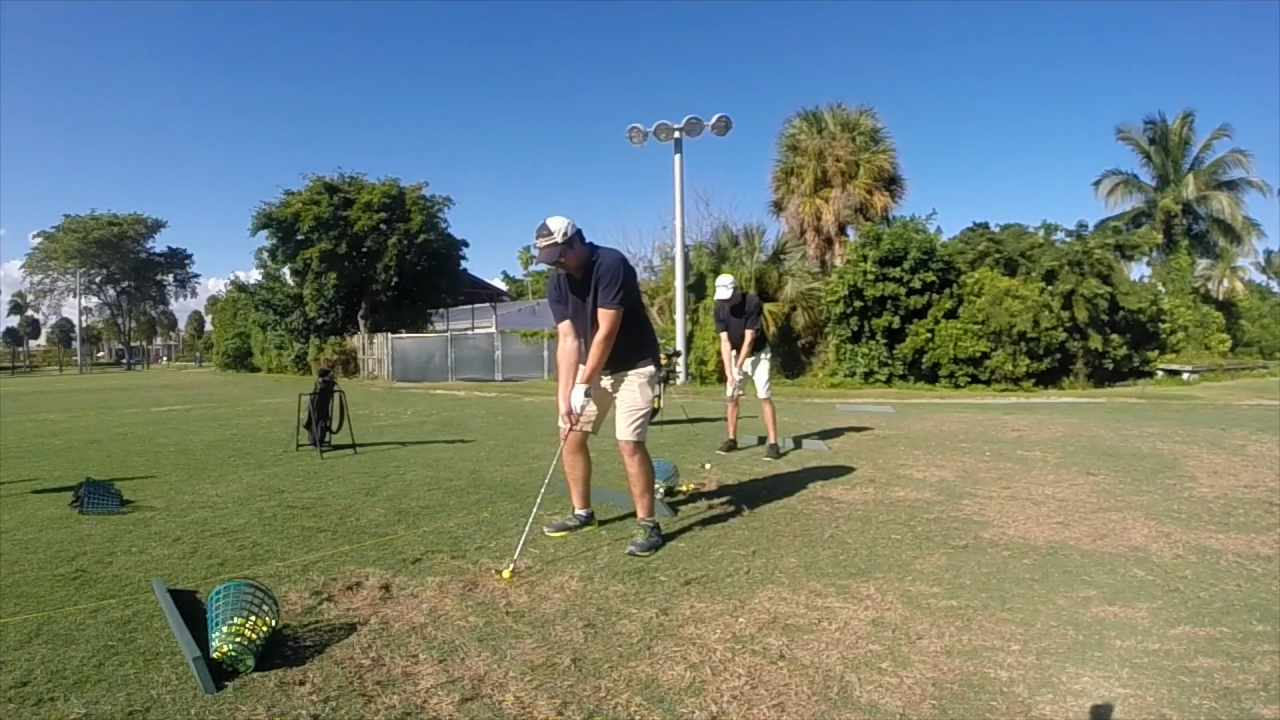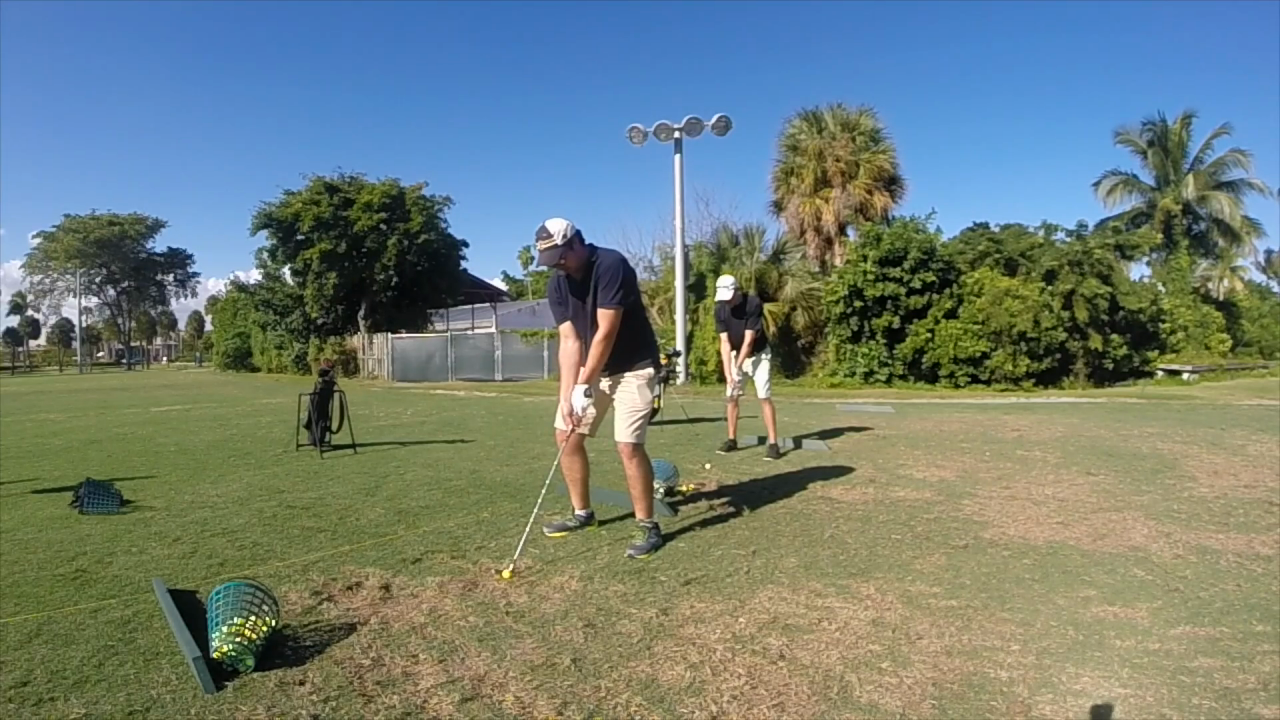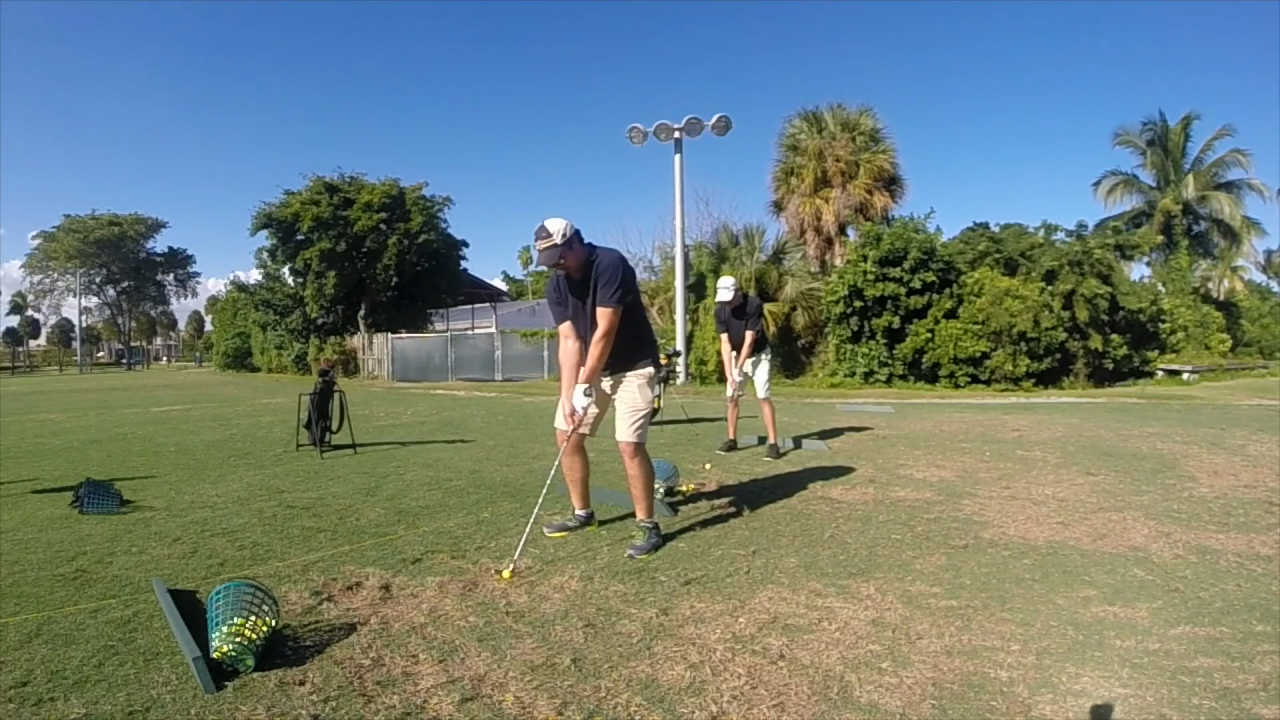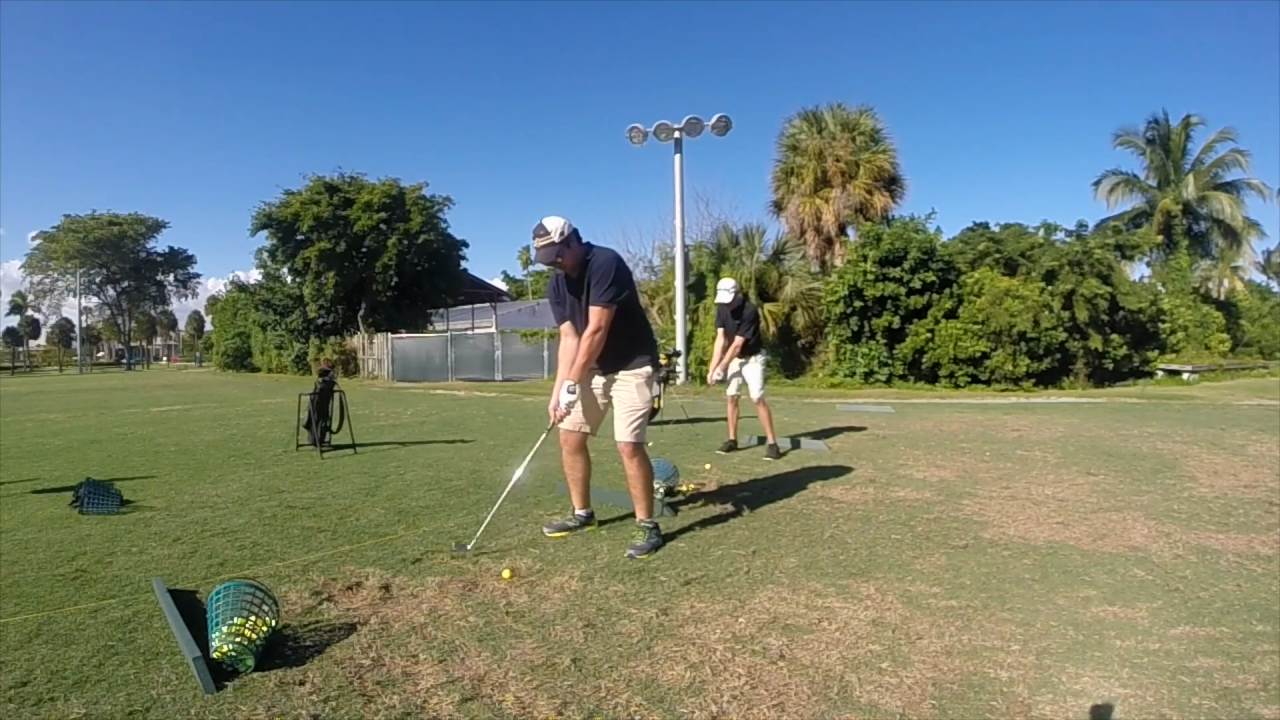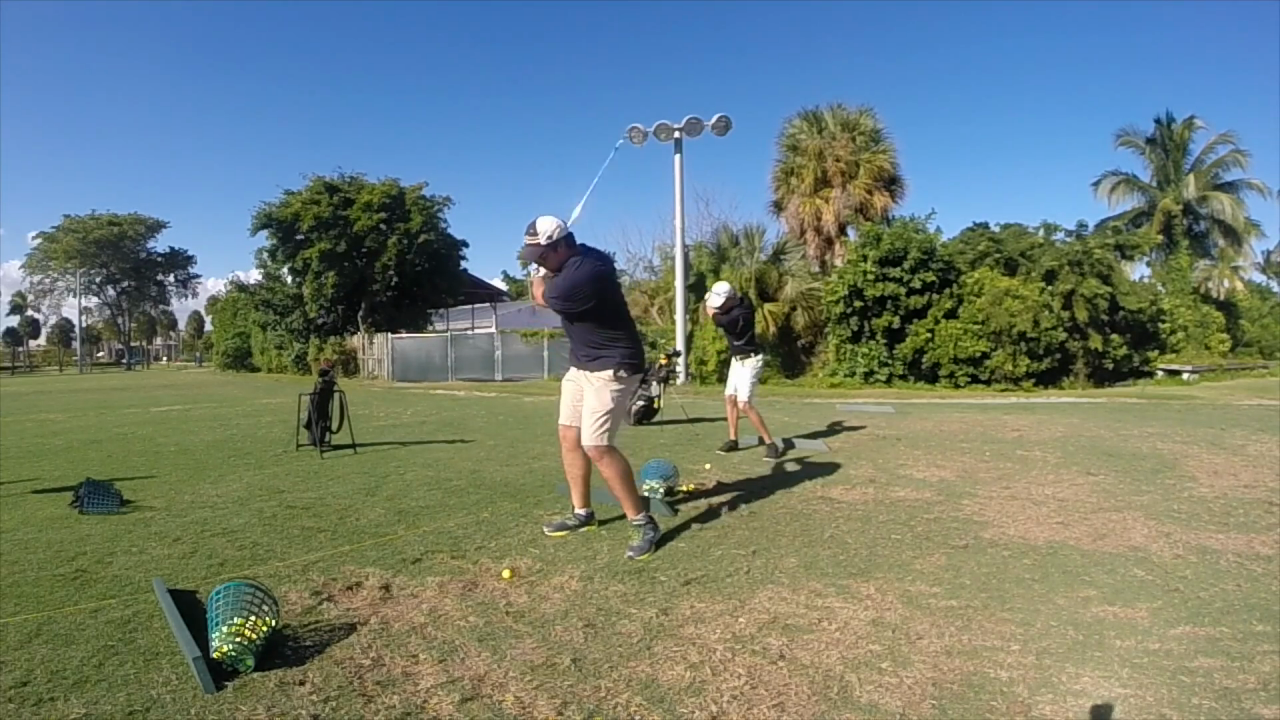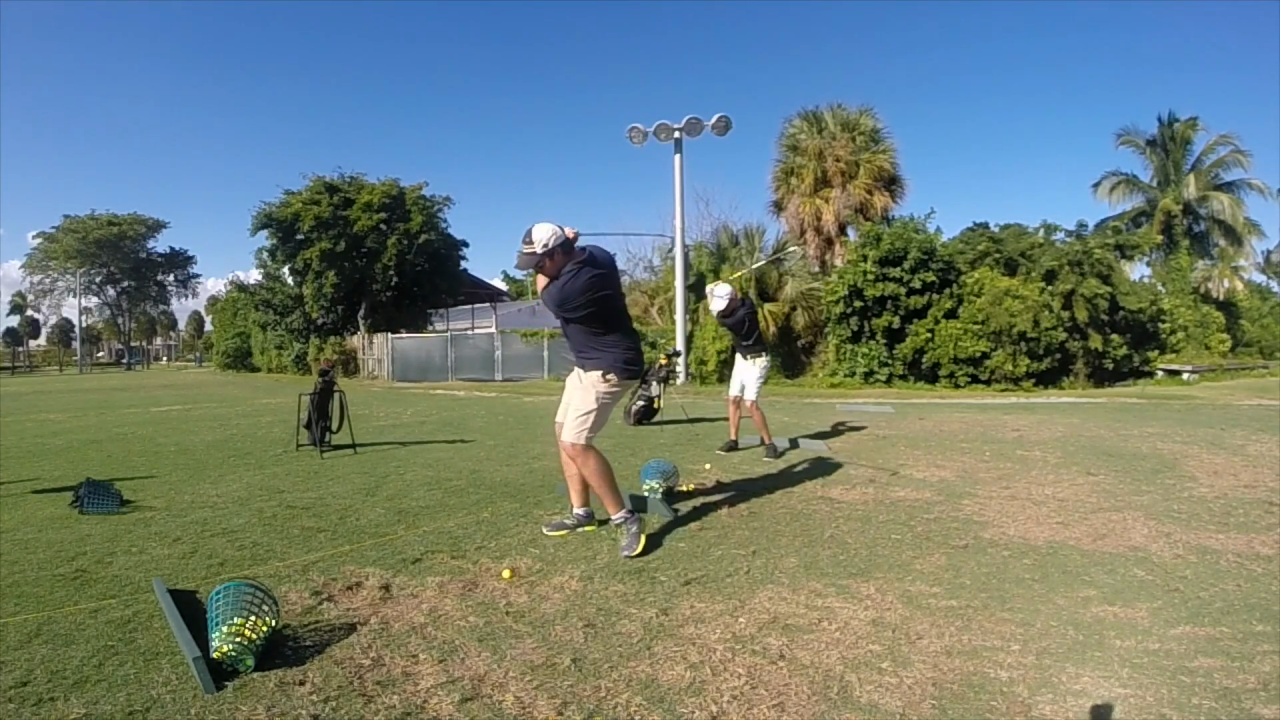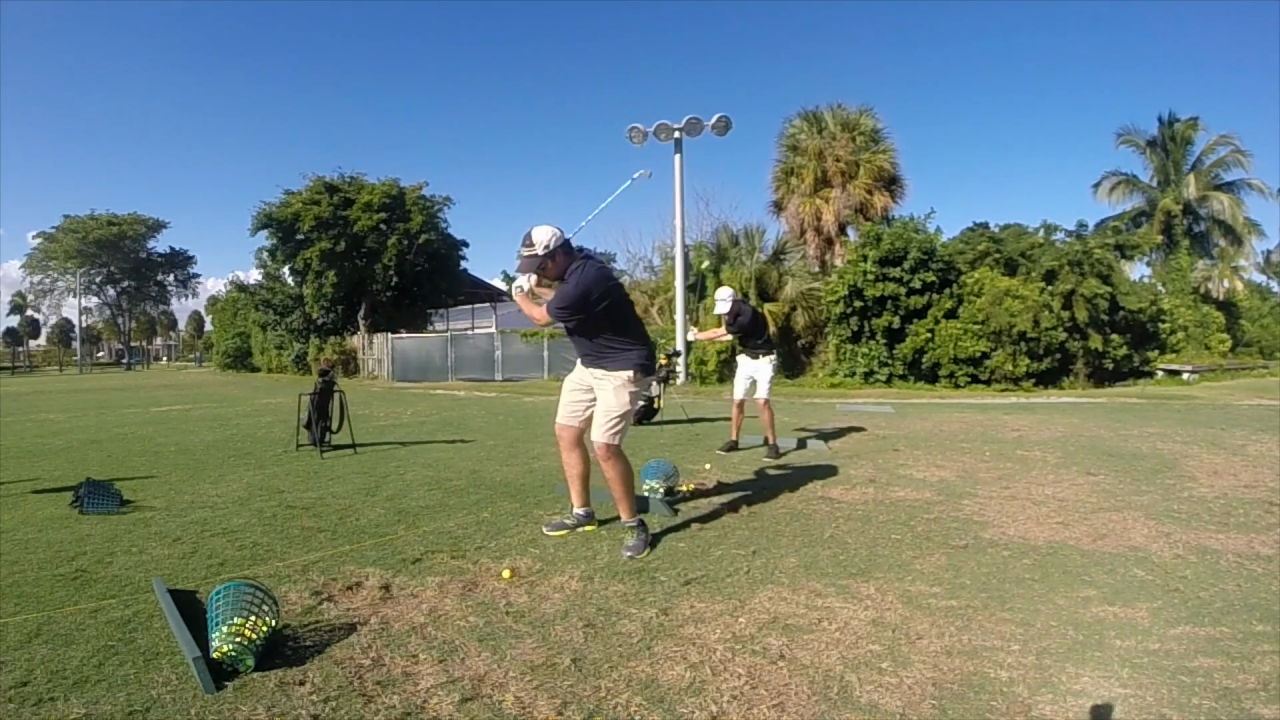
dt=0.4s
person 1, frame 1
left shoulder: (612, 265)
right shoulder: (557, 282)
left elbow: (606, 333)
right elbow: (568, 340)
left wrist: (583, 387)
right wrist: (563, 395)
left hip: (634, 365)
right hip: (592, 365)
left knee: (630, 443)
right knee: (571, 436)
left ankle: (648, 526)
right ankle: (582, 513)
person 1, frame 2
left shoulder: (611, 265)
right shoulder: (558, 284)
left elbow: (606, 333)
right elbow: (570, 341)
left wrist: (584, 388)
right wrist: (565, 395)
left hip: (632, 367)
right hip: (591, 366)
left knee: (628, 445)
right knee: (566, 435)
left ankle: (647, 526)
right ankle: (582, 513)
person 1, frame 3
left shoulder: (611, 264)
right shoulder: (557, 284)
left elbow: (605, 332)
right elbow: (569, 340)
left wrist: (584, 388)
right wrist: (567, 396)
left hip: (633, 366)
right hip: (590, 366)
left knee: (629, 445)
right knee: (566, 435)
left ankle: (648, 526)
right ankle: (582, 513)
person 1, frame 4
left shoulder: (606, 264)
right shoulder: (558, 282)
left elbow: (596, 332)
right elbow: (568, 337)
left wrist: (570, 384)
right wrist: (560, 390)
left hip: (632, 366)
right hip: (593, 367)
left knee: (628, 445)
right knee: (569, 436)
left ankle: (648, 526)
right ankle: (582, 514)
person 1, frame 5
left shoulder: (571, 282)
right shoulder: (589, 257)
left elbow: (541, 298)
left wrist: (536, 276)
right wrist: (544, 272)
left hip: (612, 367)
right hip: (586, 364)
left knee: (595, 444)
right knee: (569, 435)
left ankle: (643, 523)
right ankle: (582, 513)
person 1, frame 6
left shoulder: (565, 291)
right shoulder: (596, 256)
left elbow: (543, 289)
right wrist: (567, 239)
left hip: (608, 368)
right hip: (594, 363)
left knee: (576, 443)
right knee: (564, 433)
left ankle: (625, 520)
right ankle: (581, 513)
person 1, frame 7
left shoulder: (582, 283)
right shoulder: (579, 267)
left elbow: (543, 317)
left wrist: (520, 296)
right wrist: (534, 288)
left hip: (623, 367)
right hip: (591, 364)
left knee: (606, 445)
right knee: (566, 433)
left ankle: (634, 525)
right ankle: (582, 513)
person 2, frame 1
left shoulder: (753, 303)
right shoulder: (719, 309)
left elbow: (749, 339)
right elbow: (725, 342)
left wrist: (739, 367)
right wrist: (729, 372)
left hip: (758, 355)
right hip: (736, 354)
left knee: (764, 397)
right knee: (732, 396)
left ankle: (773, 443)
right ankle: (732, 439)
person 2, frame 2
left shoulder: (753, 304)
right shoulder: (720, 310)
left elbow: (749, 339)
right elbow: (725, 342)
left wrist: (737, 368)
right wrist: (727, 373)
left hip: (758, 355)
right hip: (736, 355)
left knee: (764, 397)
right knee: (731, 397)
left ankle: (773, 443)
right ankle: (732, 439)
person 2, frame 3
left shoulder: (754, 305)
right shoulder: (720, 311)
left elbow: (749, 340)
right elbow: (725, 343)
left wrist: (739, 369)
right wrist: (729, 374)
left hip: (759, 355)
right hip: (736, 355)
left knee: (763, 397)
right knee: (732, 397)
left ankle: (772, 443)
right ankle: (732, 439)
person 2, frame 4
left shoulder: (749, 311)
right shoulder: (722, 309)
left elbow: (737, 344)
right elbow: (720, 339)
left wrist: (720, 367)
right wrist: (713, 368)
left hip: (753, 358)
right hip: (736, 358)
left knee: (758, 399)
right knee: (732, 397)
left ankle: (772, 443)
right ankle: (732, 439)
person 2, frame 5
left shoulder: (732, 319)
right shoulder: (744, 301)
left elbow: (712, 314)
left wrist: (707, 302)
right wrist: (712, 298)
left hip: (748, 362)
right hip: (739, 360)
left knee: (744, 404)
right knee: (730, 398)
left ankle: (770, 444)
right ankle: (733, 440)
person 2, frame 6
left shoulder: (738, 319)
right shoulder: (744, 301)
left elbow: (716, 313)
left wrist: (710, 293)
right wrist: (716, 290)
left hip: (756, 361)
right hip: (741, 358)
left knee: (750, 403)
right knee: (733, 399)
left ankle: (769, 444)
right ankle: (733, 440)
person 2, frame 7
left shoulder: (748, 315)
right shoulder: (732, 312)
left elbow: (720, 333)
right elbow: (728, 335)
left wrist: (696, 336)
right wrist: (700, 335)
left hip: (764, 360)
right hip: (745, 359)
left knee: (762, 401)
right knee: (738, 401)
left ankle: (772, 443)
right ankle: (734, 440)
